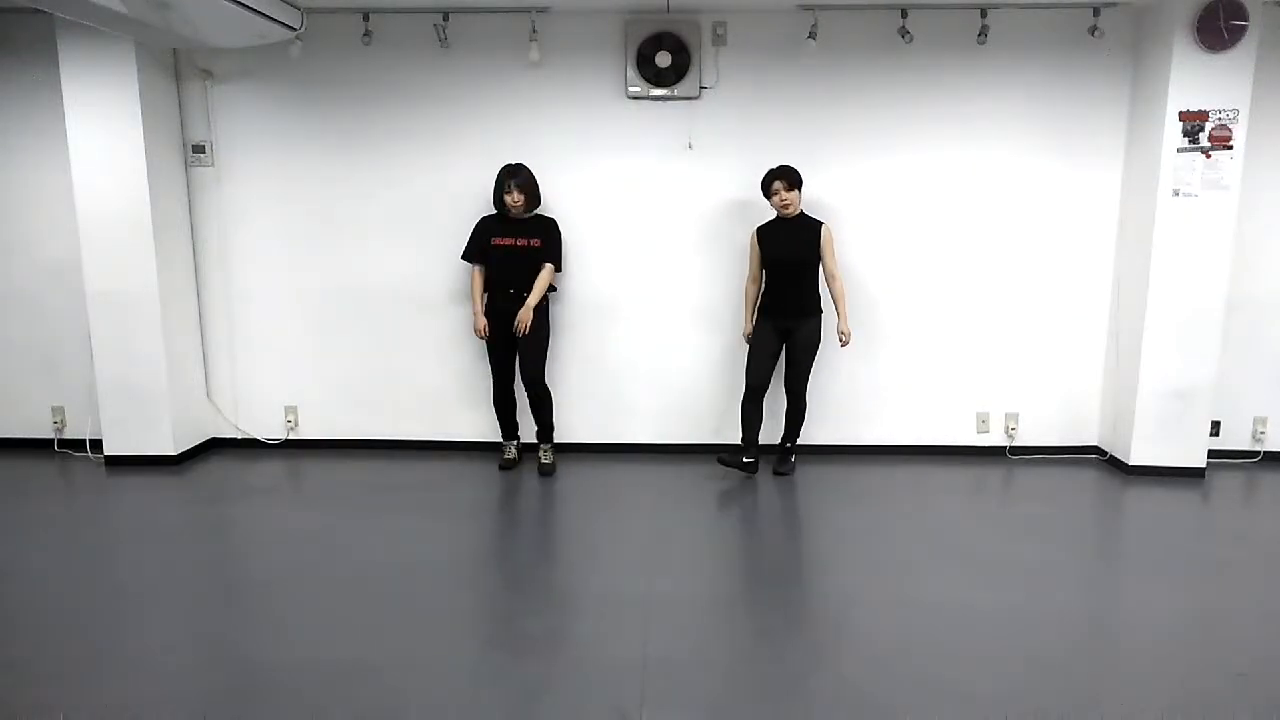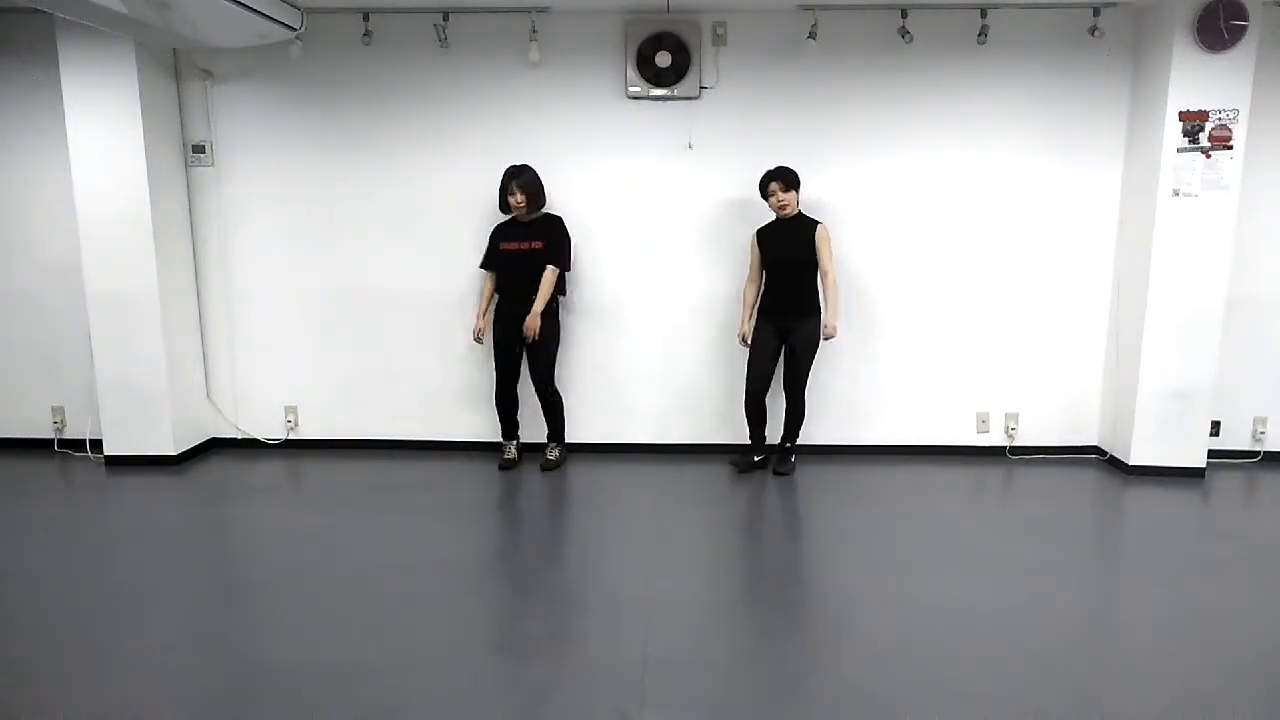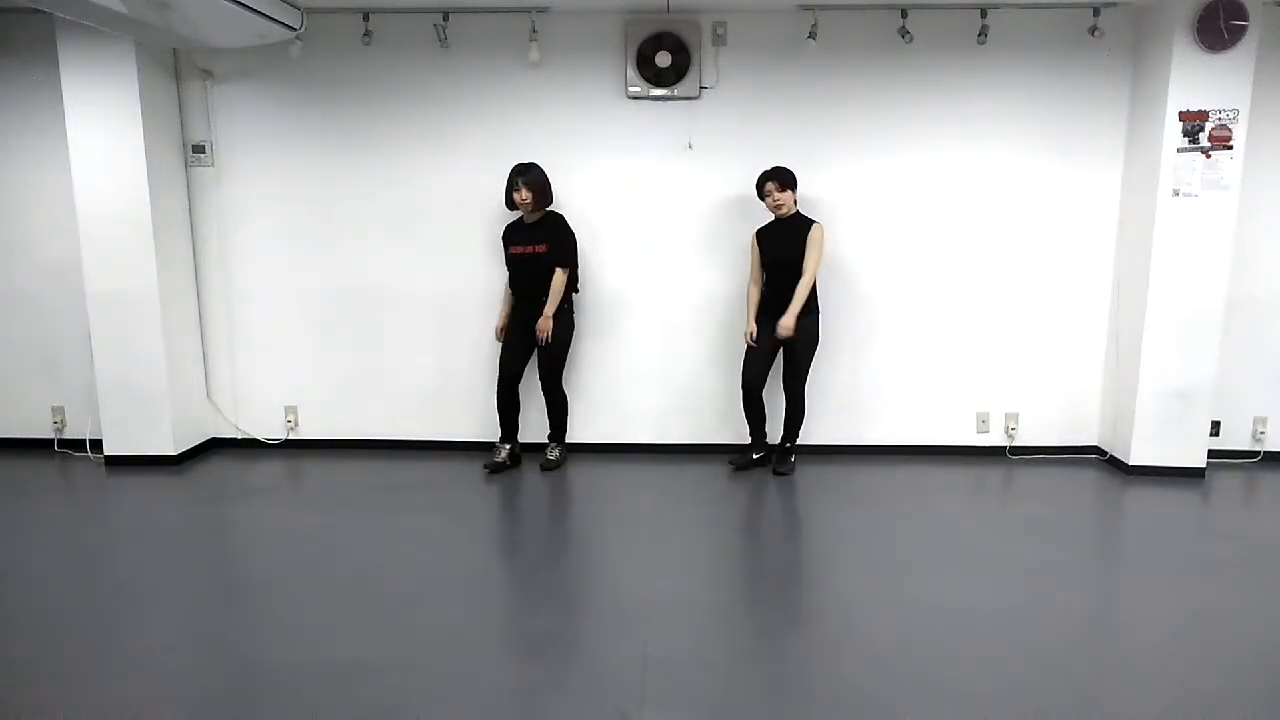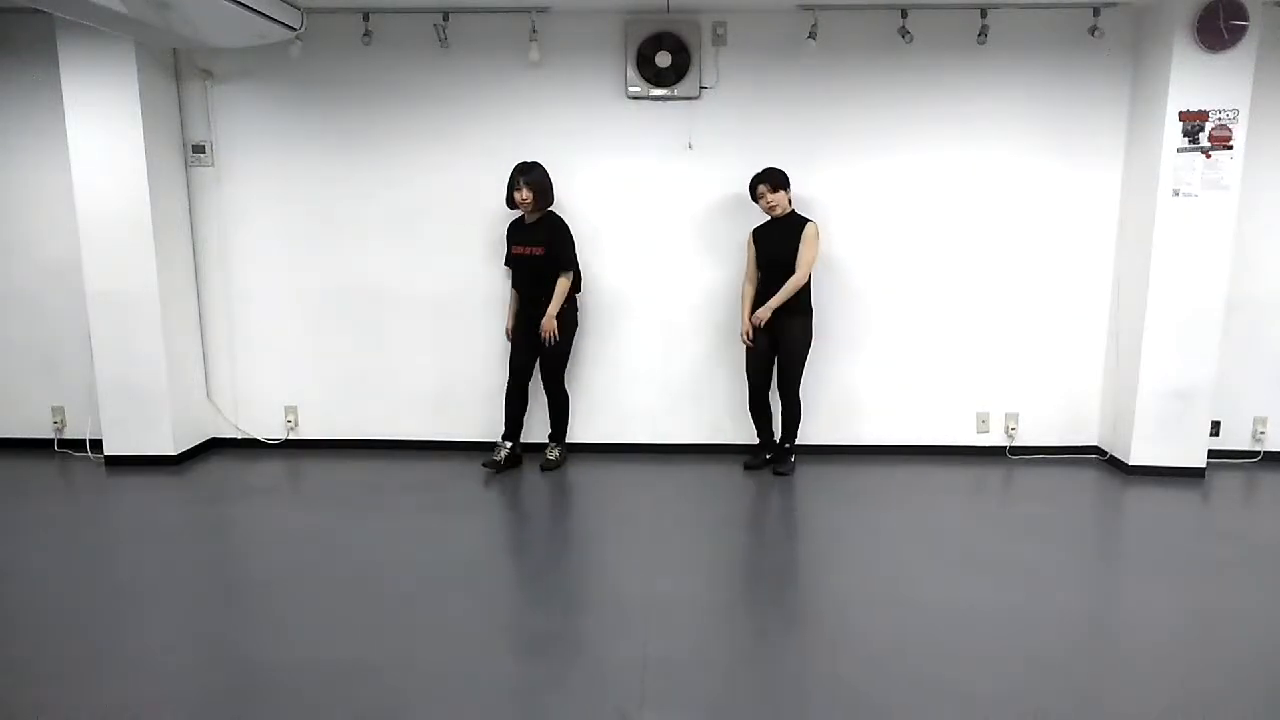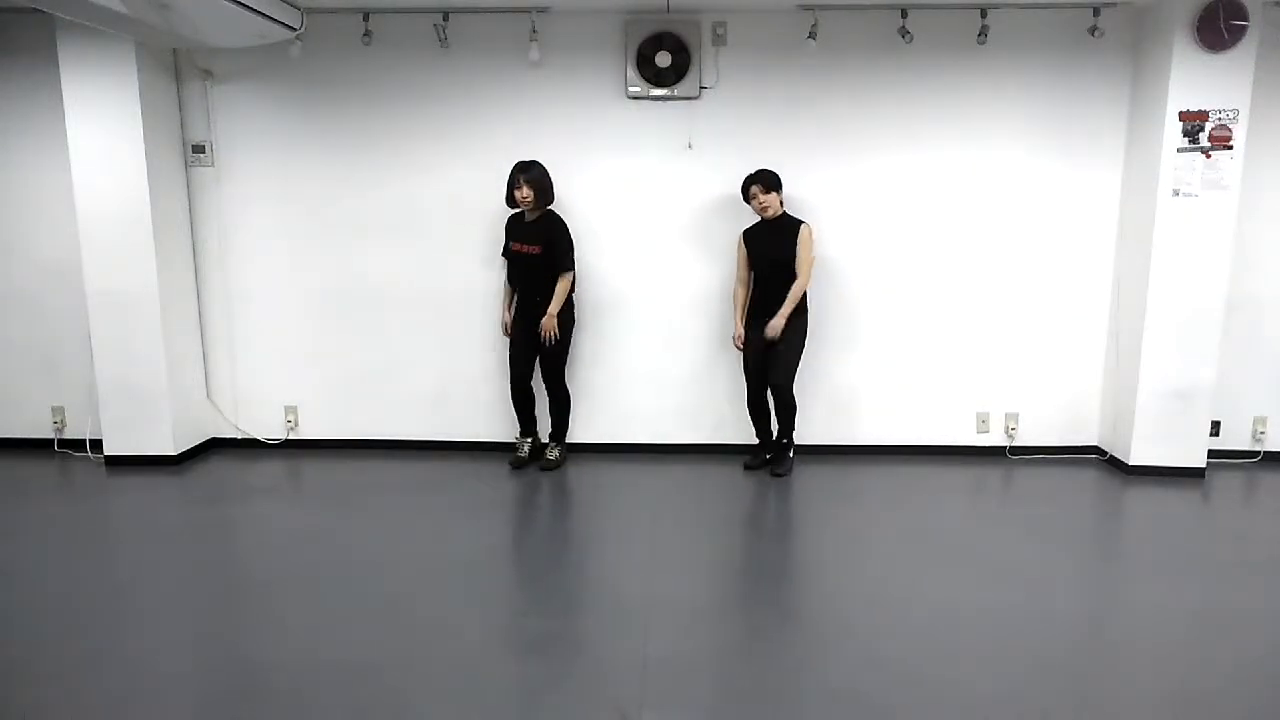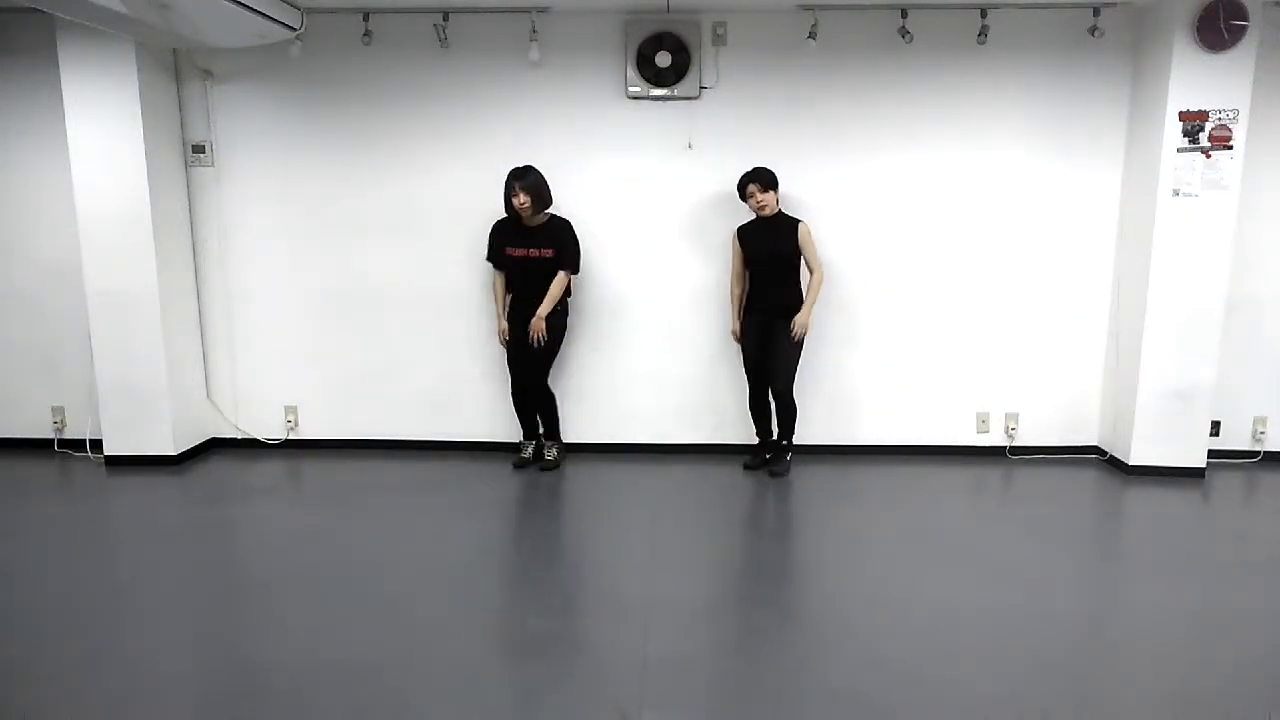
dt=0.2s
person 1, frame 1
left shoulder: (546, 227)
right shoulder: (487, 226)
left elbow: (548, 269)
right elbow: (478, 270)
left wrist: (528, 307)
right wrist: (478, 312)
left hip: (533, 309)
right hip: (497, 310)
left knee: (533, 378)
right knee: (502, 381)
left ankle: (546, 444)
right ankle: (510, 442)
person 1, frame 2
left shoulder: (552, 226)
right shoulder: (500, 232)
left elbow: (552, 271)
right elbow: (491, 276)
left wrist: (536, 313)
right wrist: (481, 316)
left hip: (542, 313)
right hip: (506, 313)
left knee: (543, 381)
right knee: (504, 382)
left ankle: (556, 443)
right ankle: (511, 442)
person 1, frame 3
left shoulder: (556, 225)
right shoulder: (512, 231)
left elbow: (563, 272)
left wrist: (547, 315)
right wrist: (504, 316)
left hip: (555, 314)
right hip: (522, 314)
left knee: (550, 381)
right knee: (507, 378)
left ankle: (556, 445)
right ankle: (507, 446)
person 1, frame 4
left shoulder: (555, 226)
right shoulder: (514, 229)
left elbow: (567, 274)
left wrist: (551, 315)
right wrist: (511, 316)
left hip: (558, 314)
right hip: (527, 313)
left knee: (552, 381)
right knee: (516, 378)
left ankle: (556, 445)
right ankle: (509, 446)
person 1, frame 5
left shoulder: (554, 225)
right shoulder: (513, 225)
left elbow: (566, 274)
left wrist: (552, 315)
right wrist: (506, 309)
left hip: (555, 313)
right hip: (524, 311)
left knee: (553, 379)
right knee: (518, 378)
left ankle: (557, 444)
right ankle: (528, 439)
person 1, frame 6
left shoulder: (560, 228)
right shoulder: (503, 229)
left elbow: (564, 275)
right elbow: (499, 273)
left wrist: (542, 315)
right wrist: (501, 316)
left hip: (551, 312)
right hip: (519, 313)
left knee: (535, 378)
right knee: (518, 381)
left ankle: (553, 441)
right ankle: (531, 441)
person 2, frame 1
left shoulder: (818, 230)
right shoulder: (761, 234)
left elbow: (833, 275)
right elbow: (754, 279)
left wrist: (842, 318)
right wrist: (748, 319)
left hip: (806, 320)
right hip: (769, 319)
left knee: (795, 389)
right knee: (755, 383)
left ankle: (787, 450)
right ankle: (748, 453)
person 2, frame 2
left shoulder: (816, 230)
right shoulder: (761, 235)
left elbow: (827, 273)
right elbow: (754, 280)
left wrist: (831, 314)
right wrist: (746, 320)
left hip: (804, 322)
right hip: (768, 319)
left knee: (794, 389)
right knee: (755, 385)
left ankle: (787, 450)
right ankle: (757, 452)
person 2, frame 3
left shoulder: (812, 229)
right shoulder: (761, 235)
left elbow: (808, 275)
right elbow: (756, 280)
left wrist: (792, 315)
right wrist: (751, 319)
left hip: (801, 320)
right hip: (767, 319)
left knee: (793, 389)
right knee: (750, 383)
left ankle: (787, 450)
right ankle: (758, 447)
person 2, frame 4
left shoulder: (806, 228)
right shoulder: (757, 235)
left elbow: (801, 275)
right elbow: (751, 280)
left wrist: (769, 307)
right wrist: (746, 319)
left hip: (795, 318)
right hip: (762, 318)
left knee: (788, 389)
right knee: (756, 387)
left ankle: (787, 449)
right ankle: (766, 446)
person 2, frame 5
left shoulder: (799, 230)
right shoulder: (748, 236)
left elbow: (802, 278)
right elbow: (742, 283)
left wrist: (782, 317)
right wrist: (738, 323)
left hip: (788, 320)
right hip: (756, 321)
left knee: (781, 385)
right knee: (755, 389)
left ankle: (785, 447)
right ankle: (765, 445)
person 2, frame 6
left shoulder: (796, 229)
right shoulder: (742, 234)
left elbow: (817, 273)
right elbow: (738, 280)
left wrist: (806, 312)
right wrist: (735, 319)
left hip: (787, 318)
right hip: (754, 318)
left knee: (781, 386)
right knee: (756, 388)
left ankle: (784, 448)
right ankle: (764, 445)
